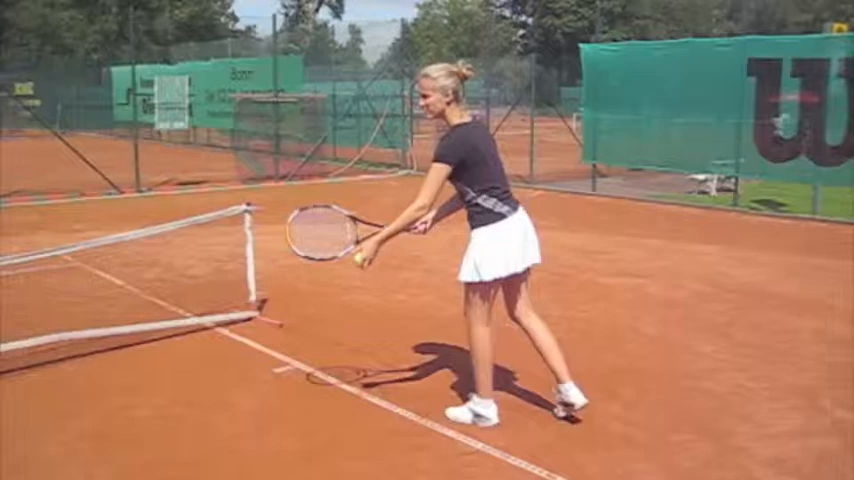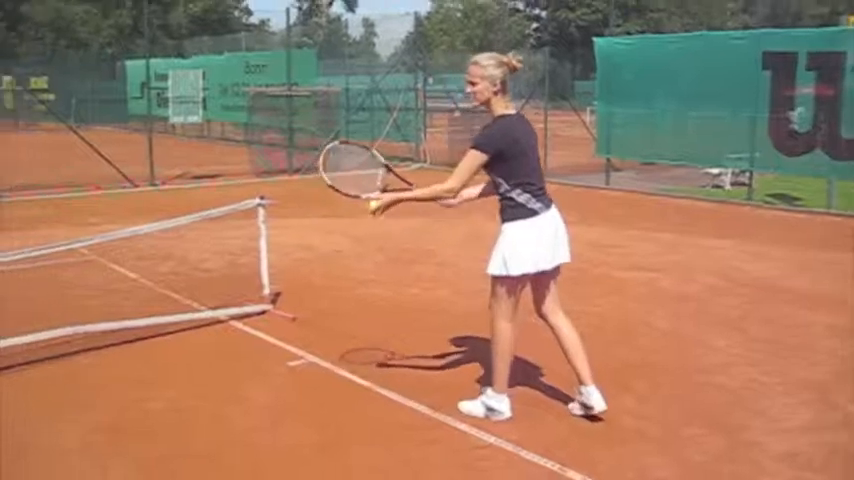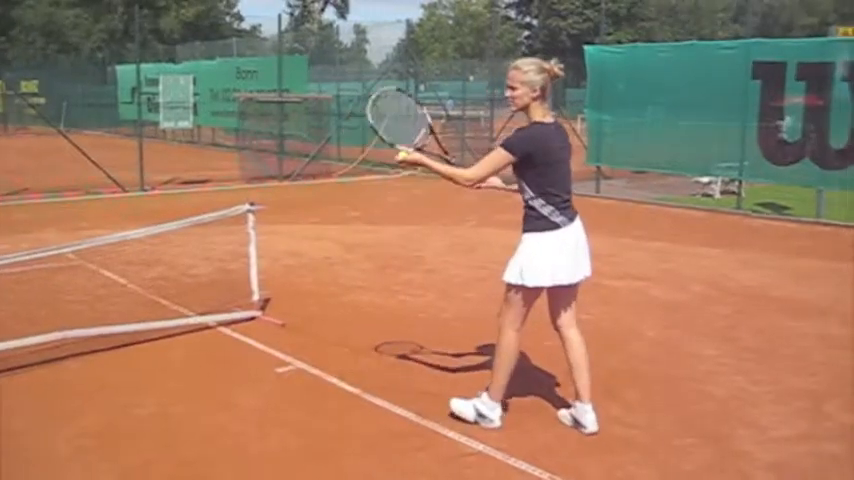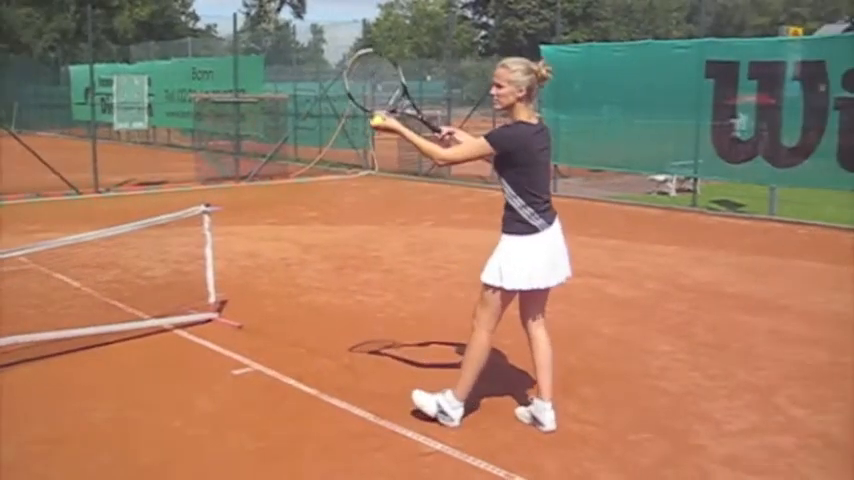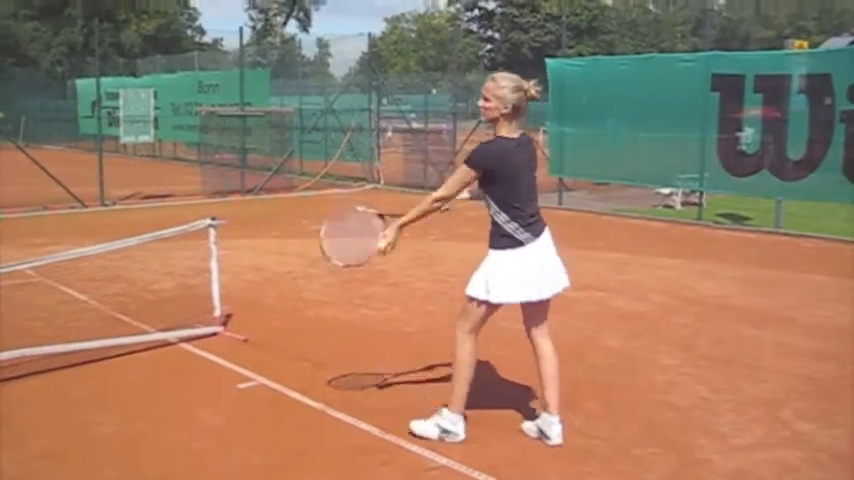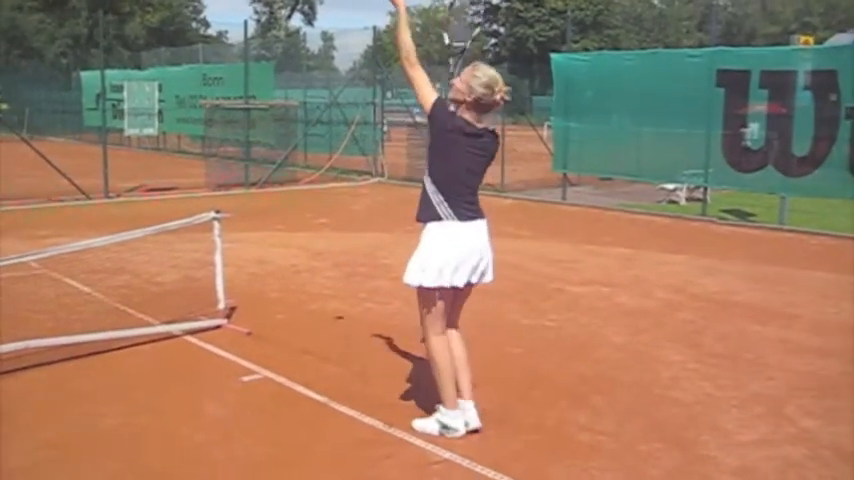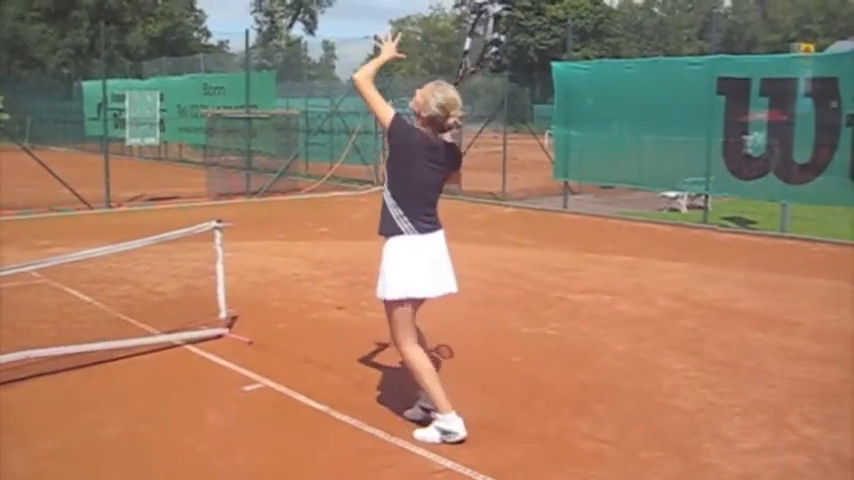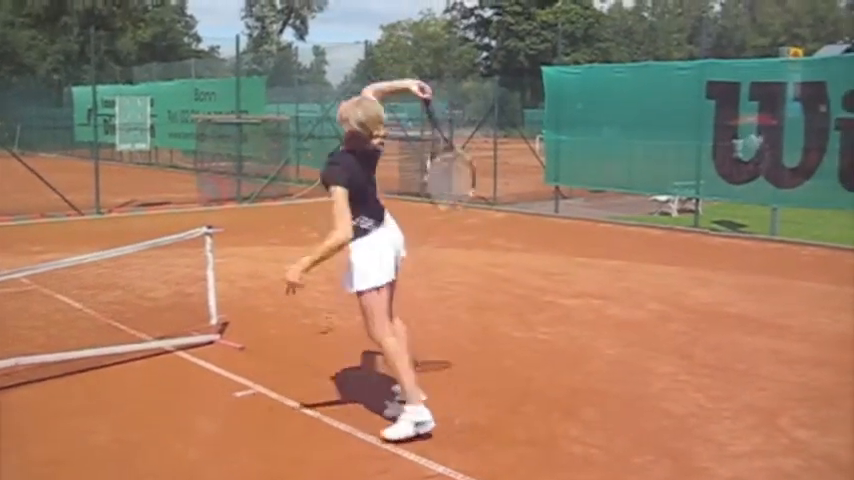
dt=0.4s
person 1, frame 1
left shoulder: (453, 142)
right shoulder: (475, 128)
left elbow: (420, 205)
left wrist: (378, 239)
right wrist: (434, 218)
left hip: (494, 235)
right hip: (515, 225)
left knee: (477, 318)
right knee: (522, 312)
left ankle: (483, 406)
right ankle: (568, 390)
person 1, frame 2
left shoulder: (496, 132)
right shoulder: (519, 123)
left elbow: (449, 186)
left wrist: (396, 197)
right wrist: (468, 194)
left hip: (524, 231)
right hip: (547, 222)
left knee: (501, 314)
right knee: (550, 310)
left ankle: (497, 400)
right ankle: (590, 393)
person 1, frame 3
left shoulder: (527, 137)
right shoulder: (556, 131)
left elbow: (467, 178)
left wrist: (420, 158)
right wrist: (502, 181)
left hip: (544, 242)
right hip: (568, 234)
left knee: (510, 323)
right knee: (565, 322)
left ankle: (489, 406)
right ankle: (584, 410)
person 1, frame 4
left shoulder: (511, 135)
right shoulder: (537, 130)
left elbow: (446, 157)
left wrist: (398, 128)
right wrist: (459, 133)
left hip: (523, 243)
right hip: (546, 236)
left knee: (483, 323)
right knee: (535, 321)
left ankle: (452, 404)
right ankle: (543, 408)
person 1, frame 5
left shoulder: (489, 153)
right shoulder: (525, 145)
left elbow: (440, 196)
left wrist: (397, 226)
right wrist: (472, 188)
left hip: (510, 257)
right hip: (539, 248)
left knee: (465, 332)
right knee: (539, 335)
left ankle: (452, 419)
right ankle: (550, 423)
person 1, frame 6
left shoulder: (444, 120)
right shoulder: (489, 140)
left elbow: (409, 61)
left hip: (444, 238)
right hip: (475, 235)
left knee: (433, 328)
right knee: (448, 325)
left ankle: (451, 415)
right ankle: (466, 406)
person 1, frame 7
left shoulder: (403, 134)
right shoulder: (451, 152)
left elbow: (362, 81)
left wrist: (385, 55)
right wrist: (455, 131)
left hip: (407, 250)
right hip: (432, 244)
left knee: (404, 343)
right knee: (410, 327)
left ankle: (448, 420)
right ankle: (432, 402)
person 1, frame 8
left shoulder: (341, 172)
right shoulder: (366, 146)
left elbow: (342, 233)
right elbow: (370, 92)
left wrist: (301, 267)
right wrist: (402, 84)
left hip: (371, 245)
right hip: (378, 236)
left knee: (378, 329)
right knee: (387, 316)
left ankle: (417, 409)
right ankle: (410, 392)
